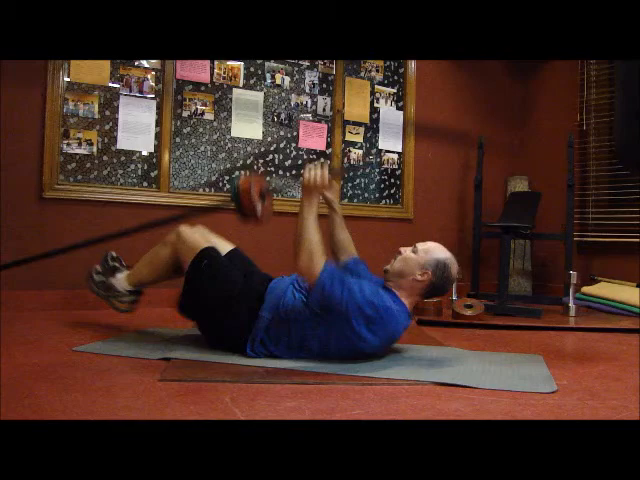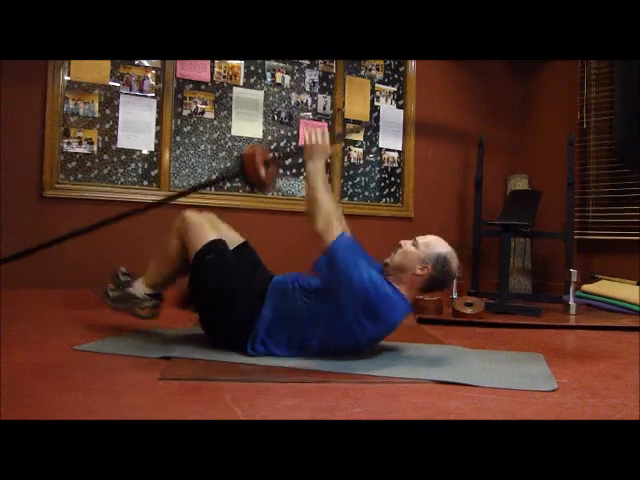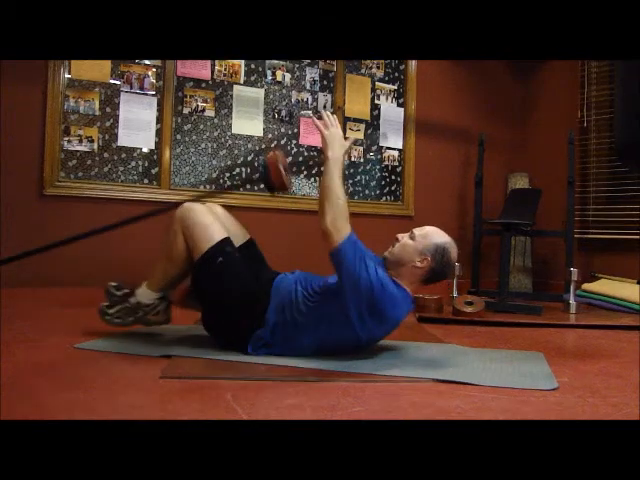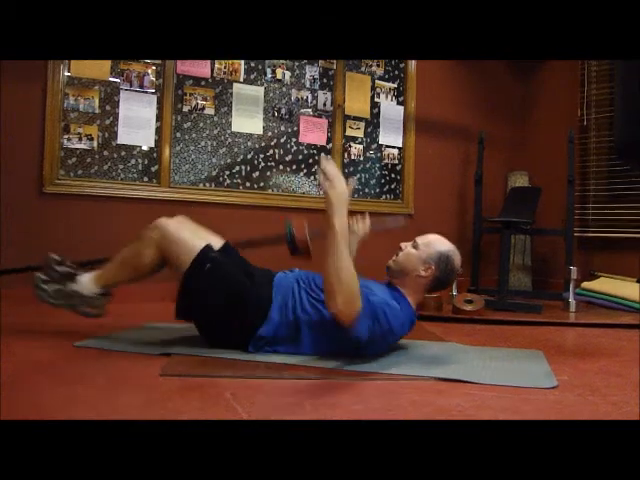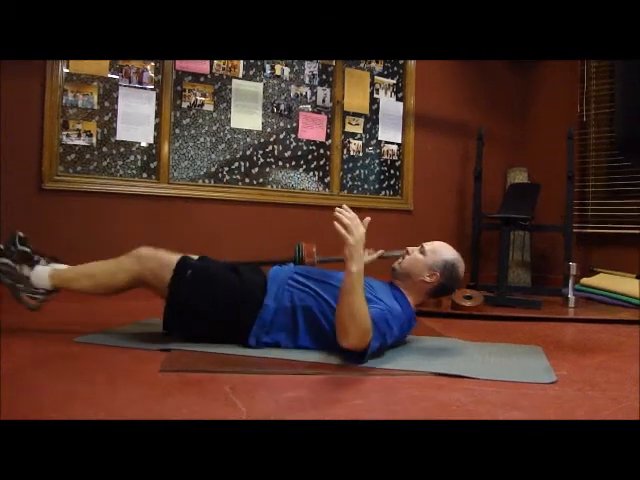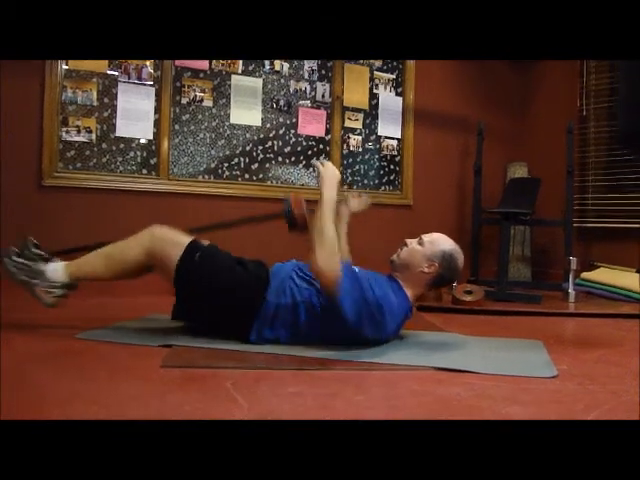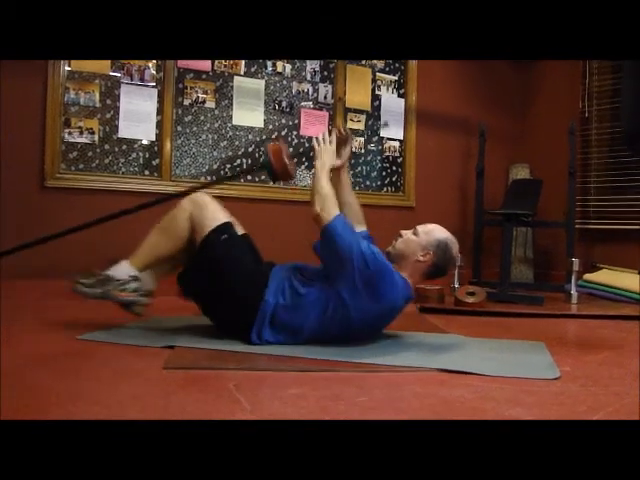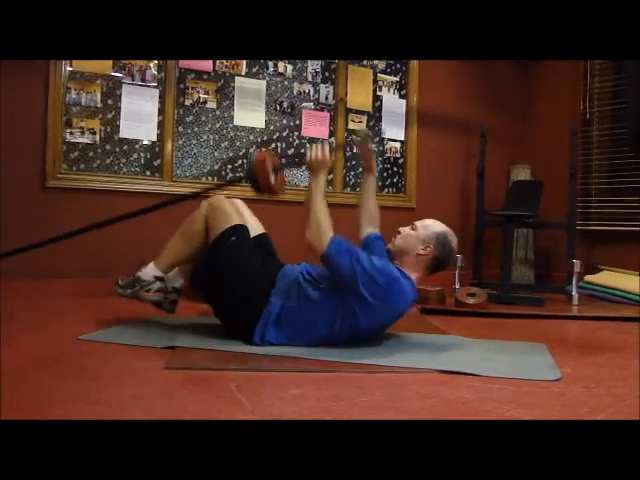
dt=0.2s
person 1, frame 1
left shoulder: (376, 308)
right shoulder: (384, 296)
left elbow: (309, 268)
right elbow: (348, 263)
left wrist: (310, 200)
right wrist: (334, 208)
left hip: (249, 324)
right hip: (264, 298)
left knee: (184, 235)
right knee: (199, 236)
left ankle: (122, 284)
right ankle: (130, 279)
person 1, frame 2
left shoulder: (375, 298)
right shoulder: (383, 285)
left elbow: (325, 230)
right elbow: (340, 233)
left wrist: (315, 164)
right wrist: (323, 172)
left hip: (248, 323)
right hip: (265, 296)
left knee: (189, 219)
right knee: (207, 221)
left ankle: (139, 292)
right ankle: (148, 290)
person 1, frame 3
left shoulder: (381, 296)
right shoulder: (389, 280)
left elbow: (332, 228)
right elbow: (344, 236)
left wrist: (333, 154)
right wrist: (334, 158)
left hip: (253, 323)
right hip: (272, 293)
left knee: (189, 214)
right knee: (210, 211)
left ankle: (146, 301)
right ankle: (152, 295)
person 1, frame 4
left shoulder: (389, 315)
right shoulder: (390, 291)
left elbow: (341, 309)
left wrist: (337, 218)
right wrist: (349, 240)
left hip: (252, 319)
right hip: (267, 289)
left knee: (164, 230)
right knee: (177, 226)
left ankle: (88, 289)
right ankle: (94, 279)
person 1, frame 5
left shoulder: (392, 315)
right shoulder: (391, 294)
left elbow: (352, 341)
left wrist: (355, 261)
right wrist: (356, 267)
left hip: (252, 313)
right hip: (261, 289)
left knee: (145, 261)
right knee: (154, 257)
left ankle: (41, 277)
right ankle: (50, 274)
person 1, frame 6
left shoulder: (383, 303)
right shoulder: (388, 293)
left elbow: (325, 271)
left wrist: (330, 201)
right wrist: (343, 219)
left hip: (253, 310)
right hip: (262, 284)
left knee: (157, 238)
right knee: (171, 242)
left ankle: (54, 275)
right ankle: (61, 271)
person 1, frame 7
left shoulder: (382, 278)
right shoulder: (386, 280)
left elbow: (323, 214)
right elbow: (354, 227)
left wrist: (324, 162)
right wrist: (340, 174)
left hip: (254, 312)
right hip: (263, 293)
left knee: (197, 203)
right knee: (211, 213)
left ankle: (124, 277)
right ankle: (140, 282)
person 1, frame 8
left shoulder: (385, 283)
right shoulder: (393, 279)
left elbow: (316, 238)
right elbow: (368, 231)
left wrist: (319, 175)
right wrist: (369, 175)
left hip: (259, 312)
right hip: (271, 292)
left knee: (217, 207)
right knee: (232, 207)
left ankle: (156, 280)
right ankle: (170, 282)
